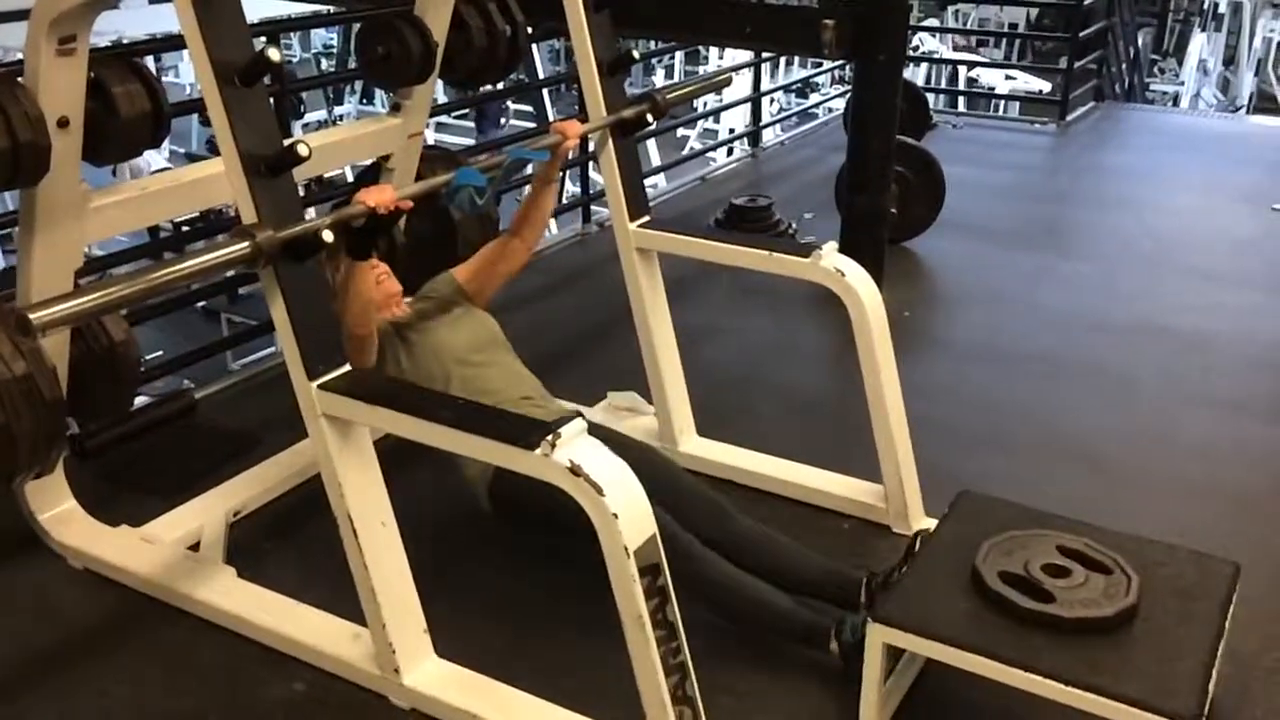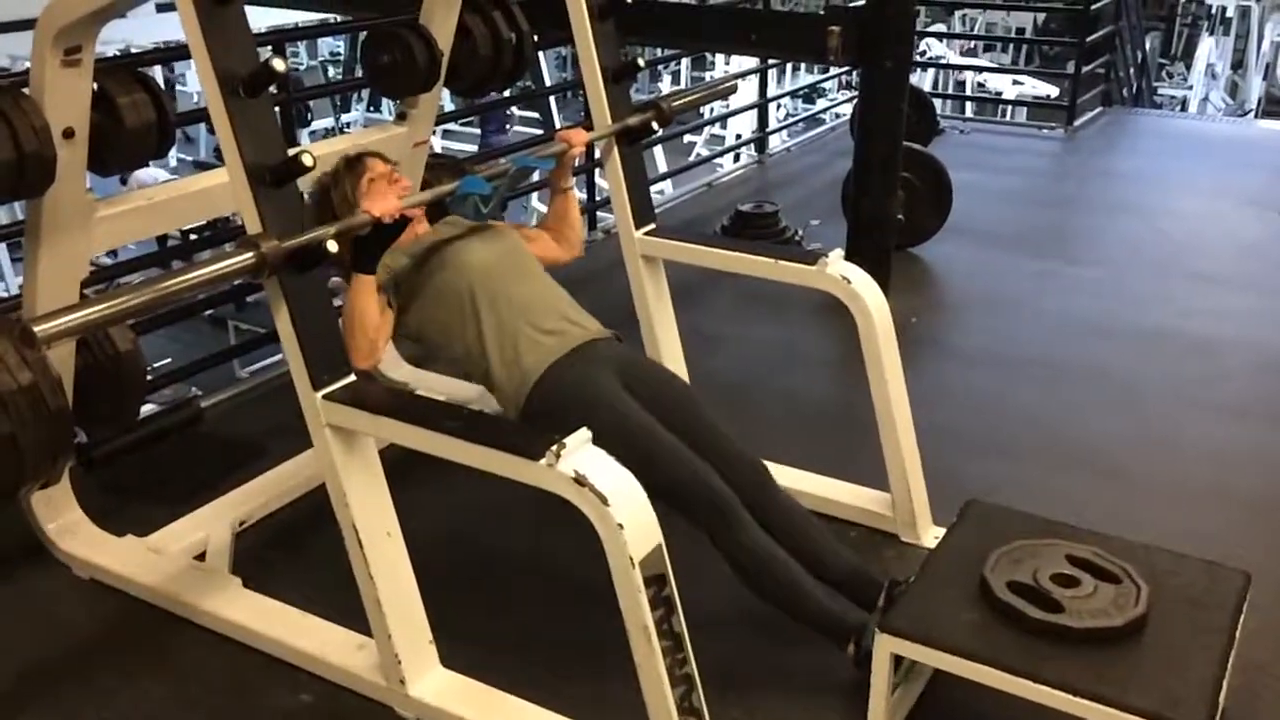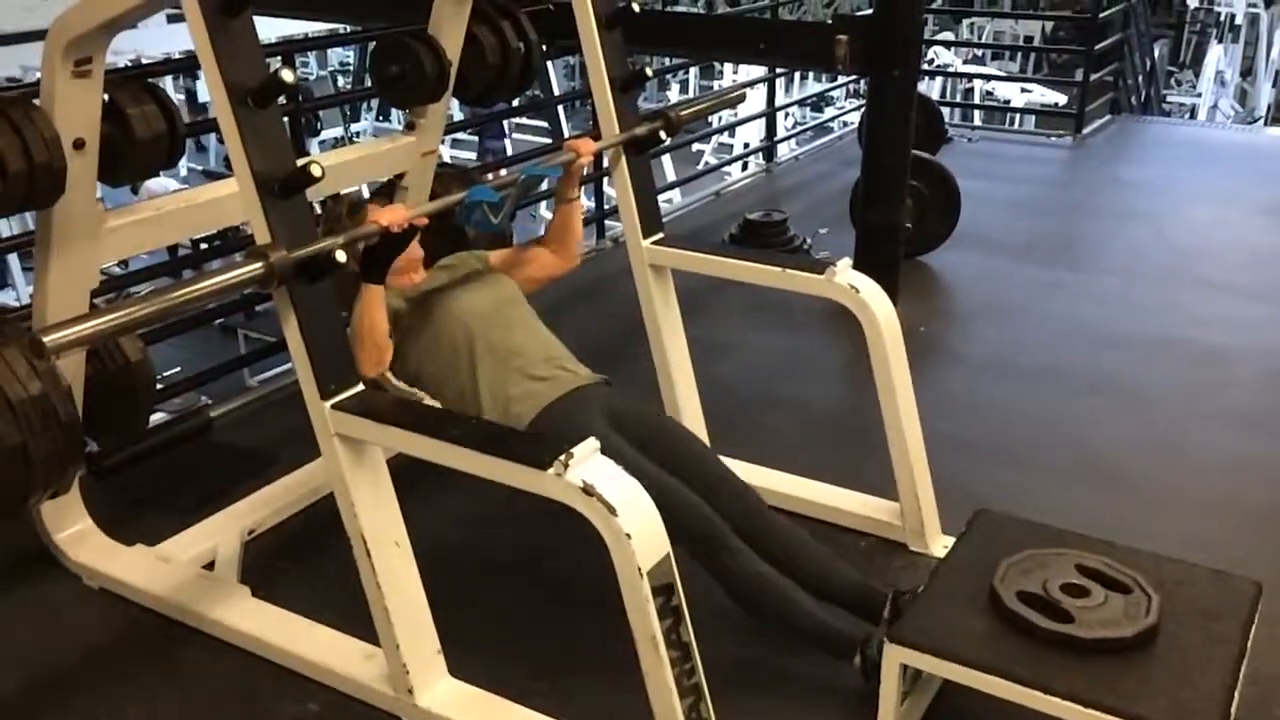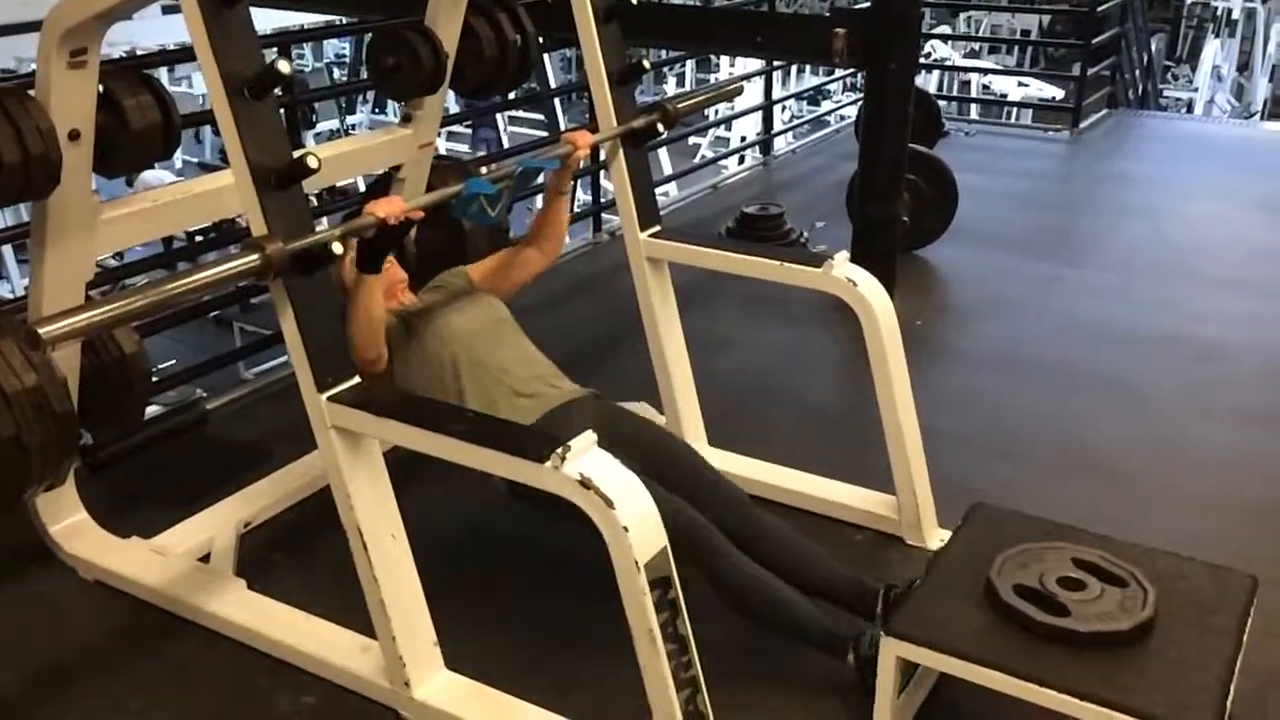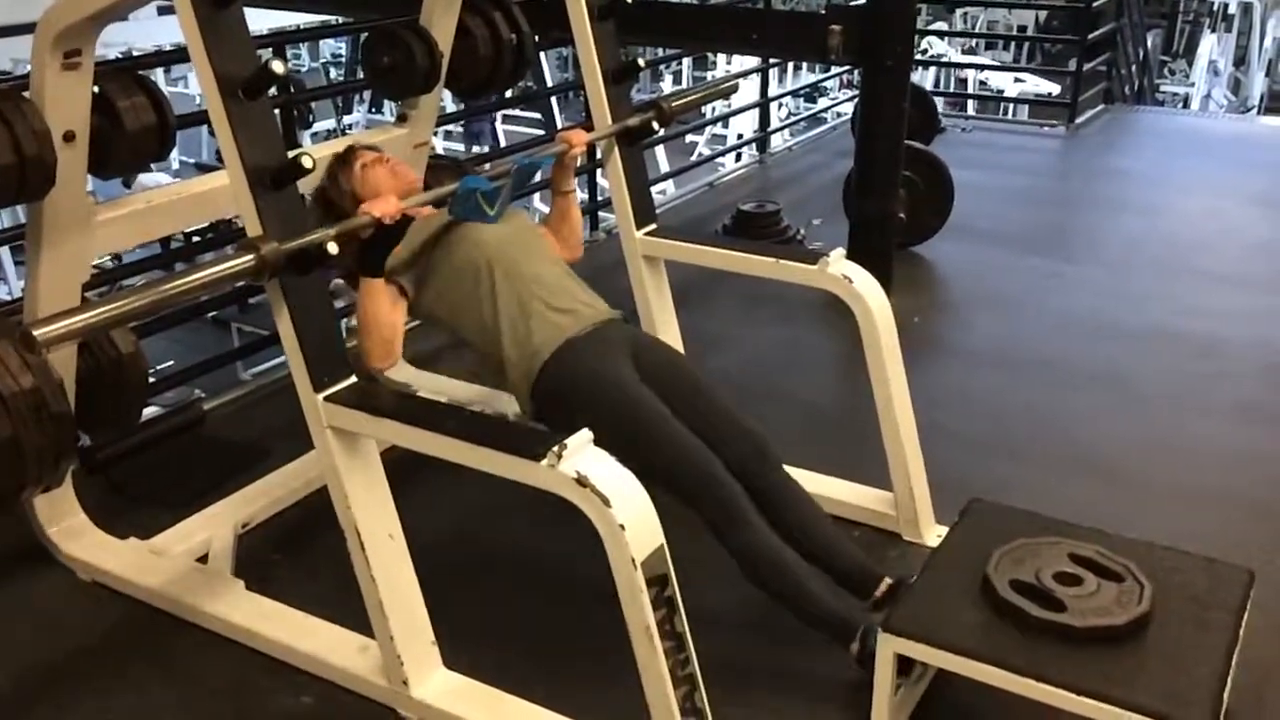
dt=0.5s
person 1, frame 1
left shoulder: (439, 302)
right shoulder: (380, 353)
left elbow: (519, 241)
right elbow: (356, 329)
left wrist: (551, 165)
right wrist: (359, 233)
left hip: (567, 426)
right hip: (515, 464)
left knee: (709, 513)
right knee: (668, 544)
left ankle: (861, 590)
right ankle: (838, 635)
person 1, frame 2
left shoulder: (469, 224)
right shoulder: (391, 271)
left elbow: (568, 244)
right elbow: (364, 358)
left wrist: (562, 170)
right wrist: (363, 252)
left hip: (611, 355)
right hip: (555, 386)
left knee: (748, 480)
right knee: (713, 503)
left ankle: (878, 594)
right ankle: (859, 635)
person 1, frame 3
left shoulder: (461, 267)
right shoulder: (391, 311)
left elbow: (561, 256)
right elbow: (372, 368)
left wrist: (569, 181)
right wrist: (373, 265)
left hip: (597, 396)
right hip: (545, 430)
left knee: (742, 505)
right knee: (707, 533)
left ankle: (884, 606)
right ankle: (863, 649)
person 1, frame 4
left shoulder: (447, 287)
right shoulder: (388, 335)
left elbow: (539, 249)
right elbow: (366, 354)
left wrist: (562, 175)
right wrist: (366, 254)
left hip: (587, 407)
right hip: (536, 438)
left knee: (734, 509)
right knee: (695, 535)
left ankle: (876, 600)
right ankle: (857, 644)
person 1, frame 5
left shoulder: (468, 213)
right shoulder: (400, 254)
left elbow: (566, 245)
right elbow: (379, 359)
left wrist: (564, 170)
right wrist: (369, 252)
left hip: (617, 336)
right hip: (565, 367)
left knee: (757, 462)
right knee: (719, 495)
left ankle: (876, 587)
right ankle: (862, 633)
